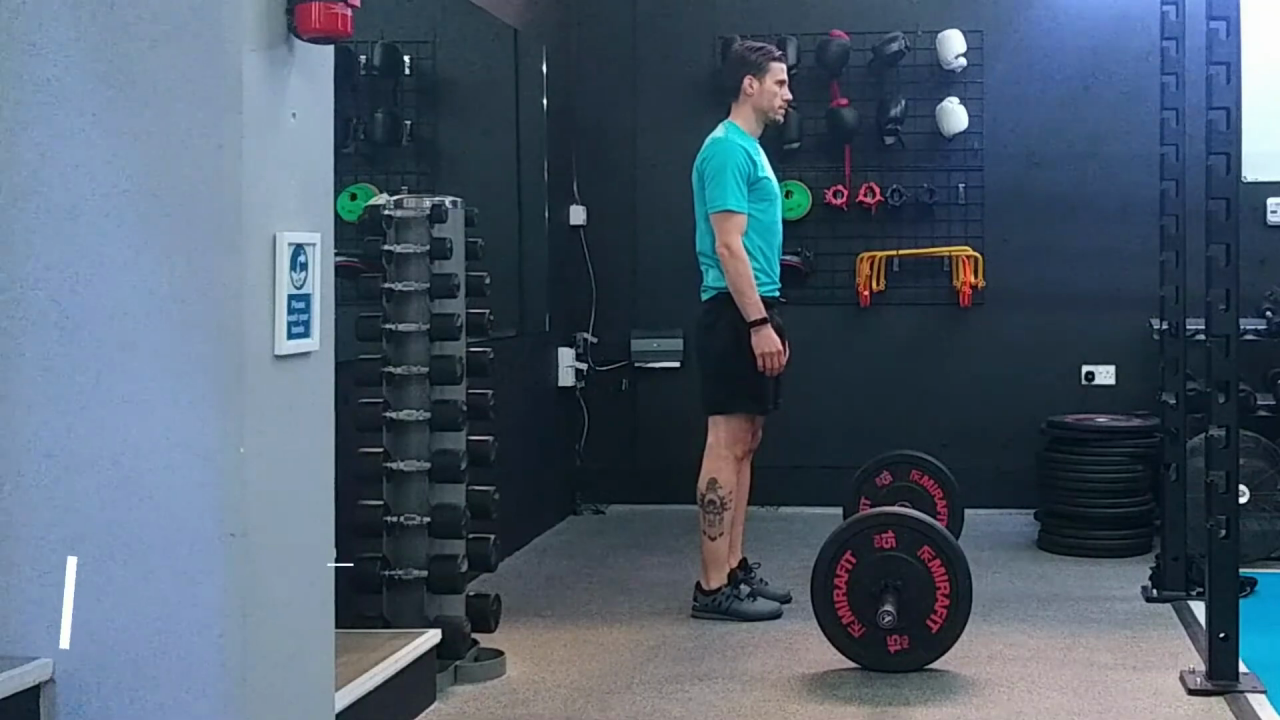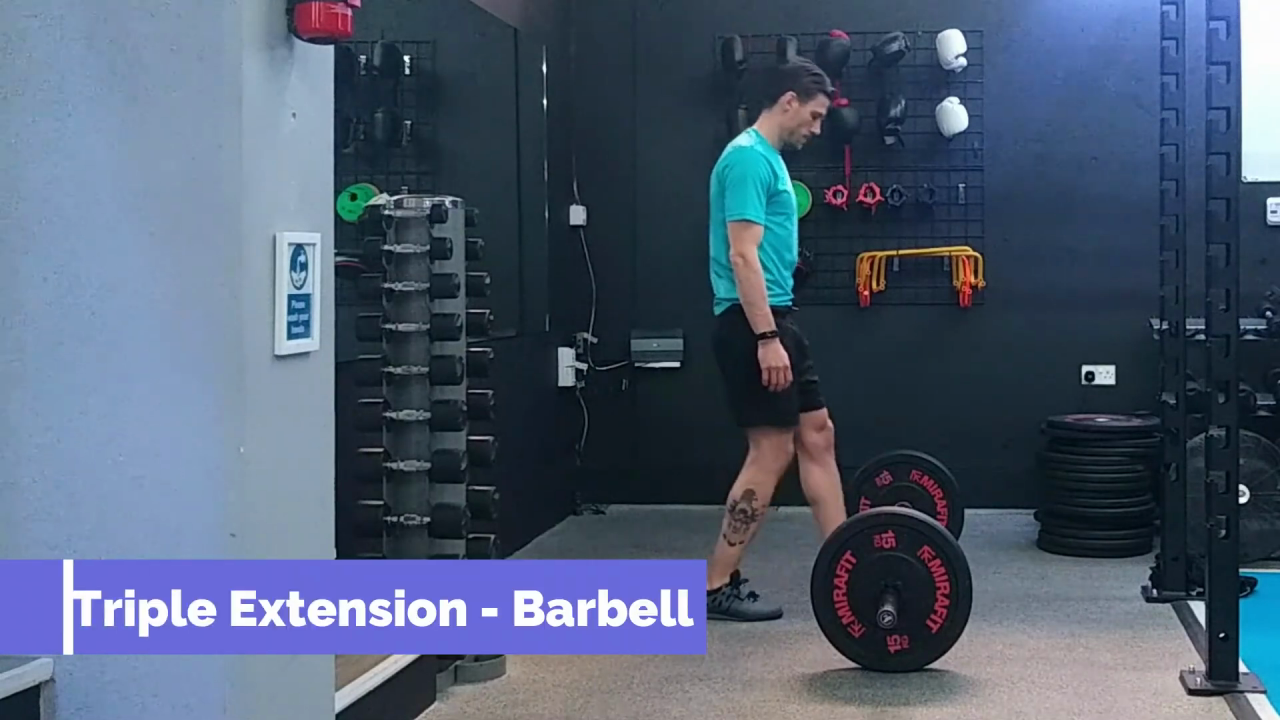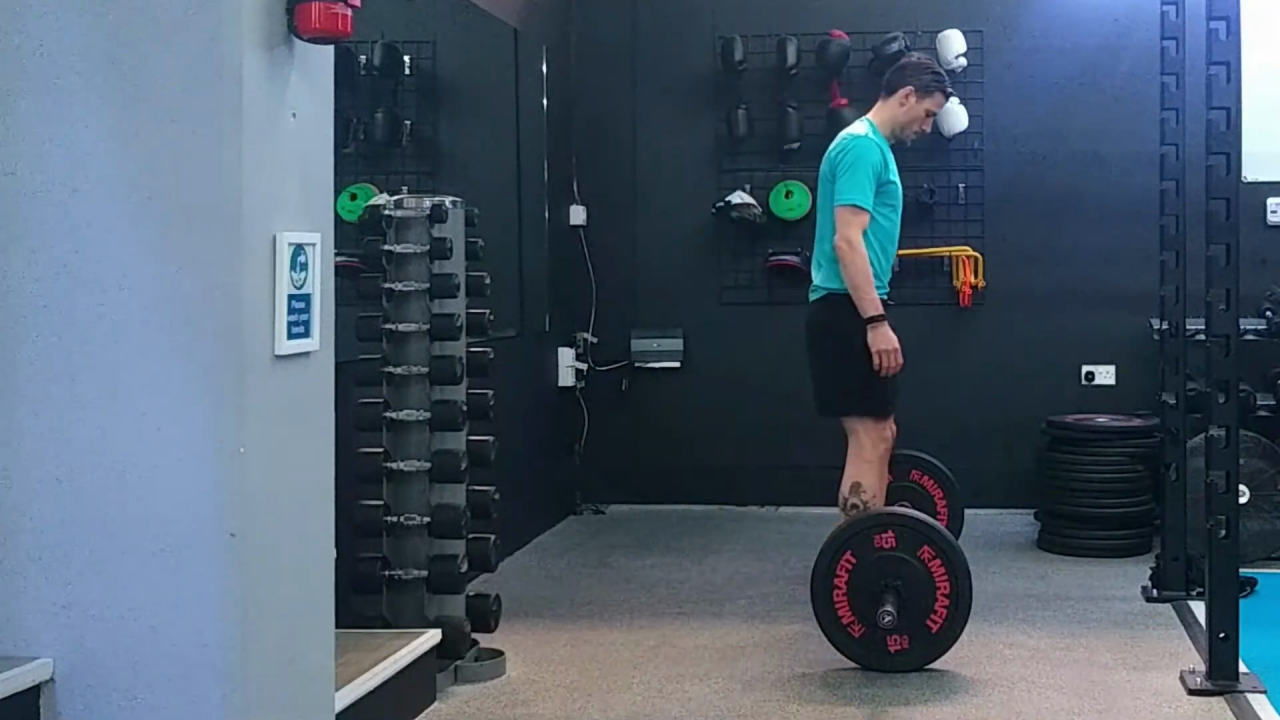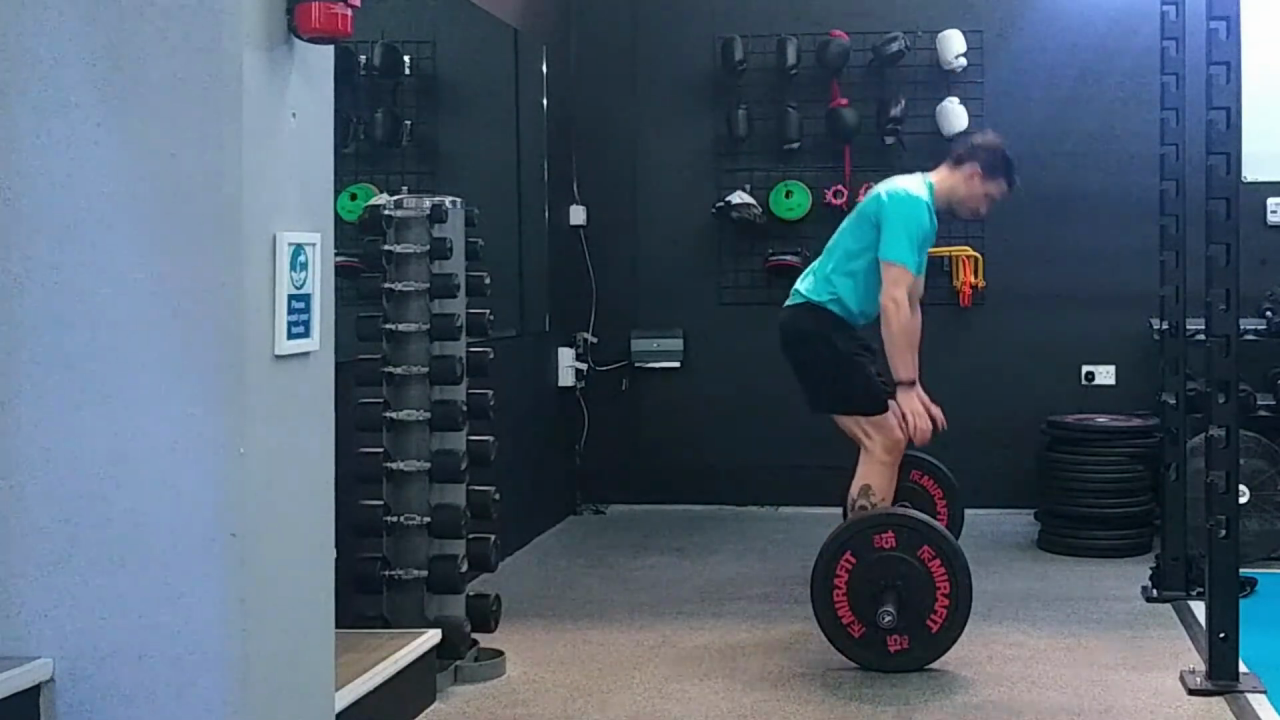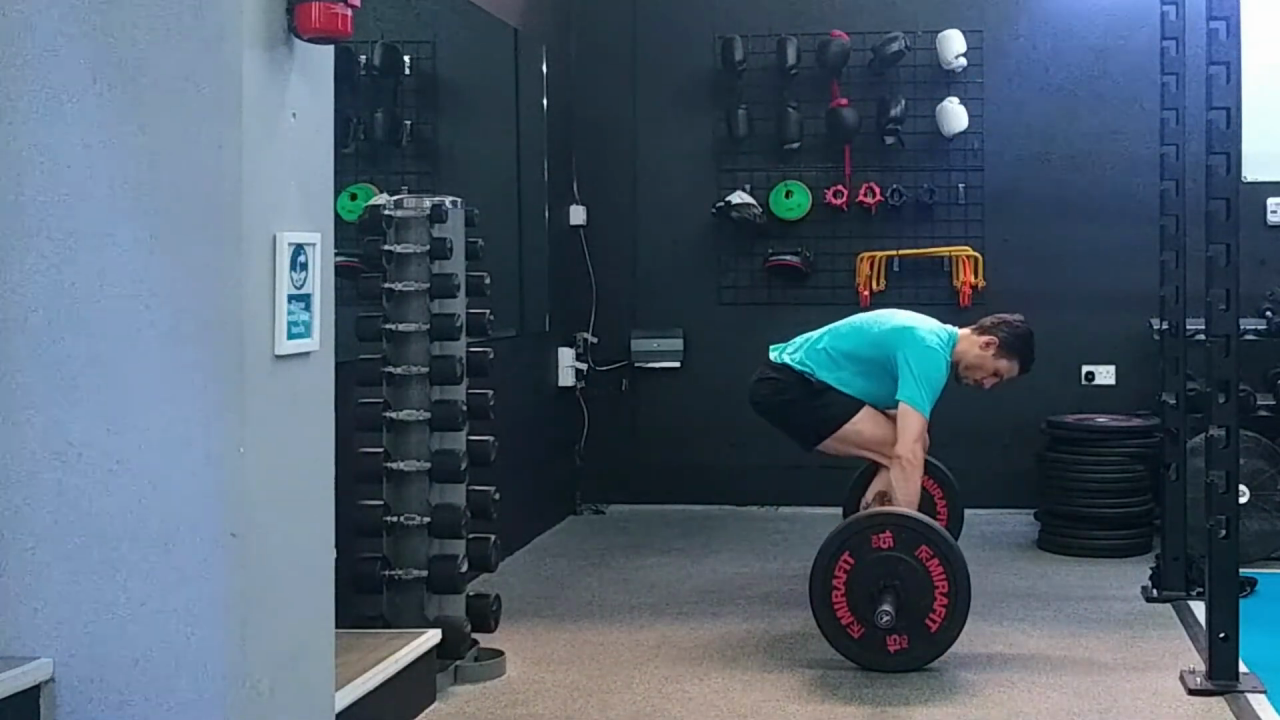
dt=1s
person 1, frame 1
left shoulder: (748, 148)
right shoulder: (728, 148)
right elbow: (729, 247)
left wrist: (766, 319)
right wrist: (758, 322)
left hip: (751, 312)
right hip: (736, 314)
left knee: (745, 444)
right knee: (727, 446)
left ankle: (735, 566)
right ankle: (713, 585)
person 1, frame 2
left shoulder: (766, 157)
right shoulder: (748, 158)
right elbow: (743, 256)
right wrist: (766, 338)
left hip: (774, 320)
right hip: (752, 326)
left knee: (817, 438)
right knee: (773, 451)
right ankle: (717, 586)
person 1, frame 3
left shoulder: (872, 147)
right shoulder: (861, 146)
right elbow: (847, 241)
left wrist: (875, 317)
right wrist: (876, 321)
left hip: (854, 313)
right hip: (847, 313)
left knee: (878, 438)
right knee: (871, 441)
person 1, frame 4
left shoulder: (918, 203)
right shoulder: (910, 202)
left elbow: (910, 305)
right elbow: (892, 301)
left wrist: (915, 387)
right wrist: (905, 387)
left hip: (832, 321)
right hip: (816, 320)
left knee: (890, 437)
right knee: (884, 440)
person 1, frame 5
left shoulder: (934, 340)
right shoulder: (930, 353)
left elbow: (906, 445)
right elbow: (905, 454)
left hip: (796, 379)
right hip: (786, 383)
left knee: (914, 443)
right knee: (910, 447)
